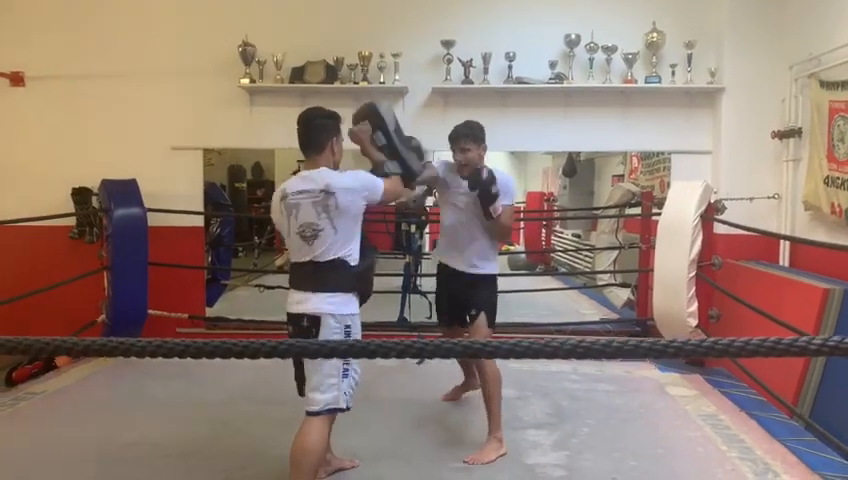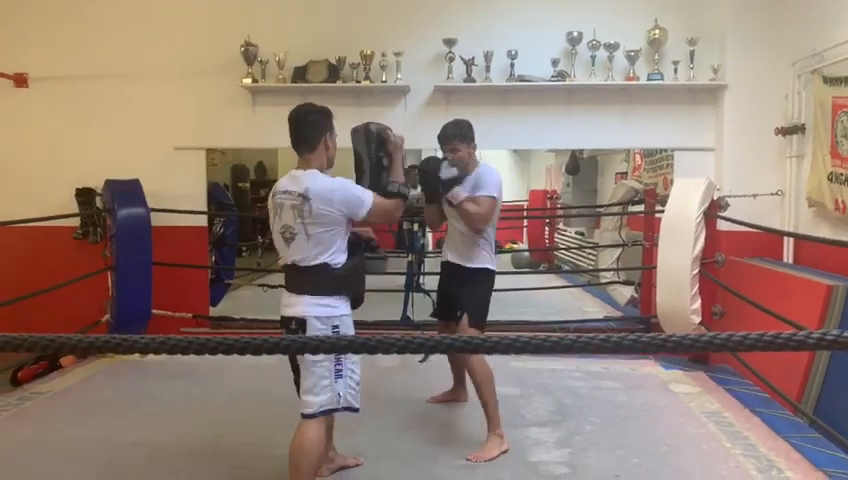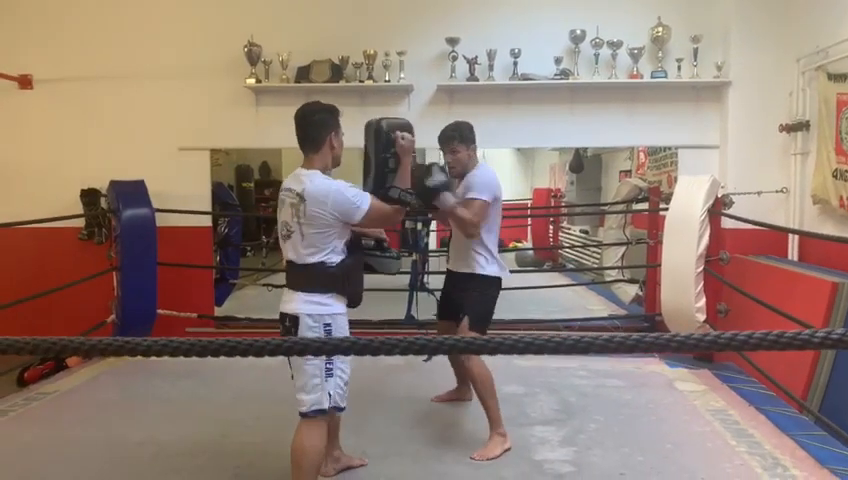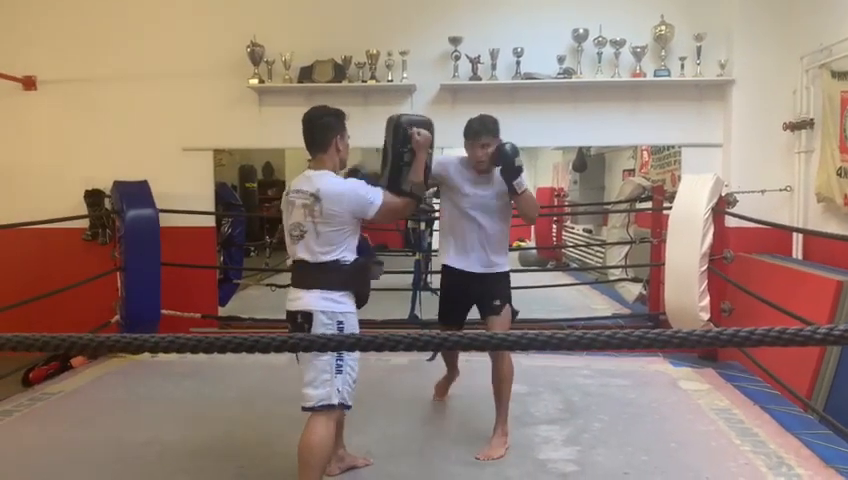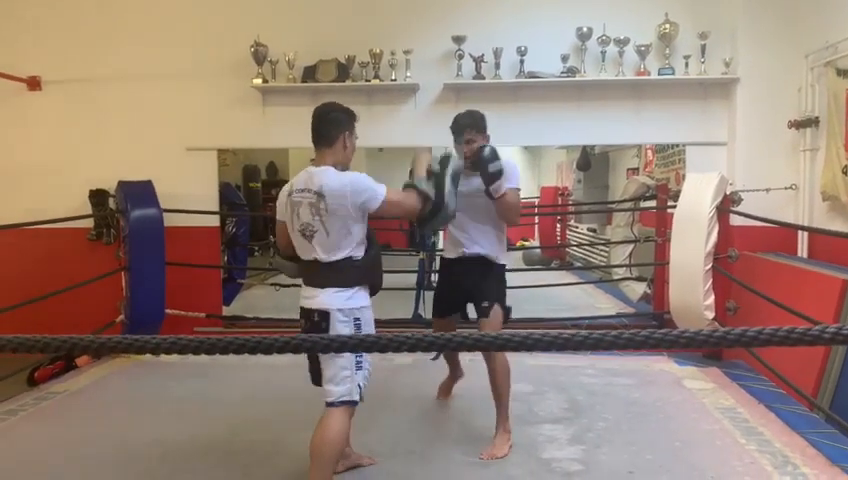
dt=0.2s
person 1, frame 1
left shoulder: (283, 192)
right shoulder: (351, 183)
right elbow: (397, 186)
right wrist: (368, 146)
left hip: (302, 304)
right hip: (334, 307)
left knee: (327, 394)
right knee: (322, 407)
person 1, frame 2
left shoulder: (279, 190)
right shoulder: (335, 189)
right elbow: (393, 210)
right wrist: (396, 156)
left hip: (296, 305)
right hip: (323, 310)
left knee: (323, 393)
right knee: (318, 407)
person 1, frame 3
left shoulder: (292, 184)
right shoulder: (333, 192)
right elbow: (393, 214)
right wrist: (405, 158)
left hip: (305, 303)
right hip: (318, 309)
left knee: (327, 394)
right knee: (316, 409)
person 1, frame 4
left shoulder: (294, 188)
right shoulder: (347, 191)
right elbow: (404, 206)
right wrist: (420, 154)
left hip: (304, 301)
right hip: (328, 306)
left knee: (335, 391)
right knee: (324, 406)
person 1, frame 5
left shoulder: (290, 190)
right shoulder: (350, 184)
left elbow: (285, 247)
right elbow: (412, 205)
right wrist: (420, 170)
left hip: (313, 300)
right hip: (344, 303)
left knee: (343, 387)
right knee: (340, 400)
person 2, frame 1
left shoulder: (501, 180)
right shoulder: (443, 171)
left elbow: (504, 235)
right elbow: (415, 179)
left wrist: (490, 200)
left hip: (481, 274)
right hip: (448, 269)
left knee: (481, 345)
right knee: (451, 335)
left ankle: (496, 438)
right ankle: (469, 379)
person 2, frame 2
left shoulder: (487, 175)
right shoulder: (448, 174)
left elbow: (479, 223)
right elbow: (433, 223)
left wrist: (452, 189)
right wrist: (430, 191)
left hip: (476, 270)
right hip: (451, 265)
right knee: (446, 332)
left ankle: (497, 435)
right ankle: (459, 389)
person 2, frame 3
left shoulder: (482, 177)
right shoulder: (460, 178)
left elbow: (470, 227)
right elbow: (448, 223)
left hip: (481, 276)
right hip: (459, 270)
left knee: (467, 348)
right knee: (446, 332)
left ankle: (499, 433)
right ankle: (463, 388)
person 2, frame 4
left shoulder: (508, 169)
right shoulder: (448, 167)
left elbow: (531, 215)
left wrist: (514, 176)
left hip: (495, 271)
right hip: (456, 269)
right knee: (448, 336)
left ankle: (501, 431)
right ankle: (451, 374)
person 2, frame 5
left shoulder: (502, 168)
left elbow: (513, 216)
left wrist: (493, 179)
left hip: (489, 265)
right hip: (453, 261)
right knee: (442, 328)
left ankle: (503, 430)
right ankle: (454, 371)
